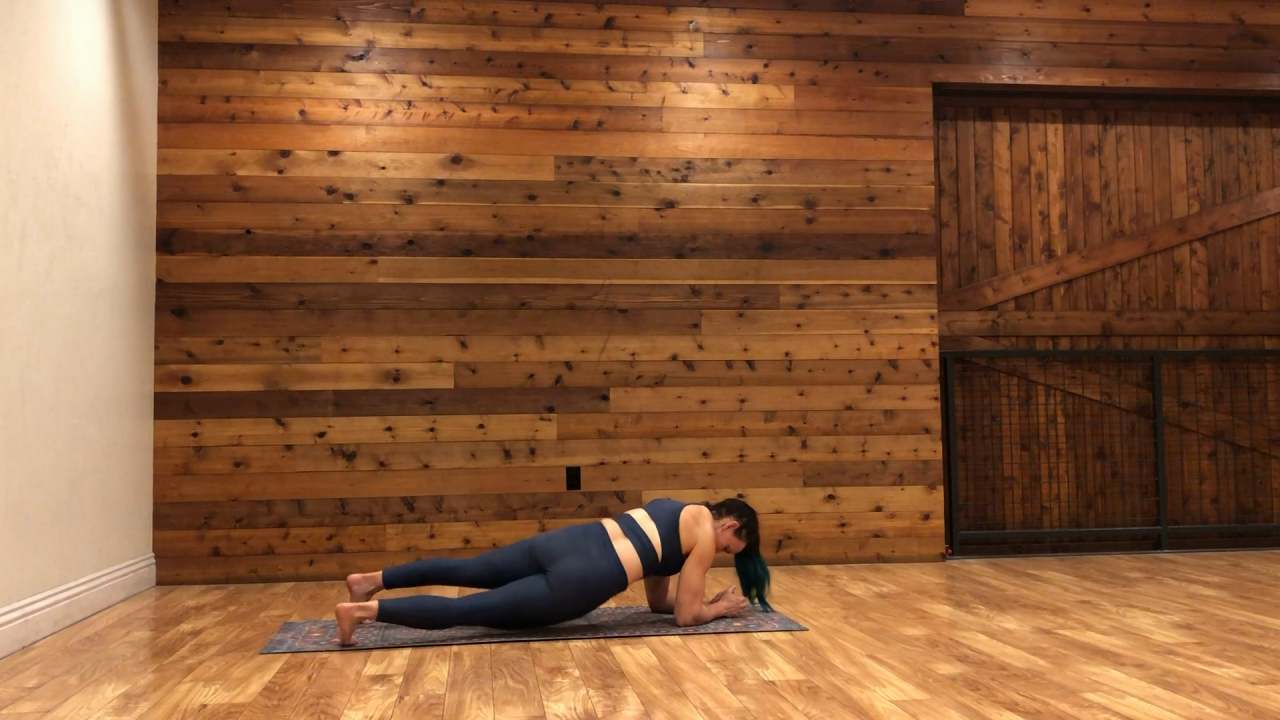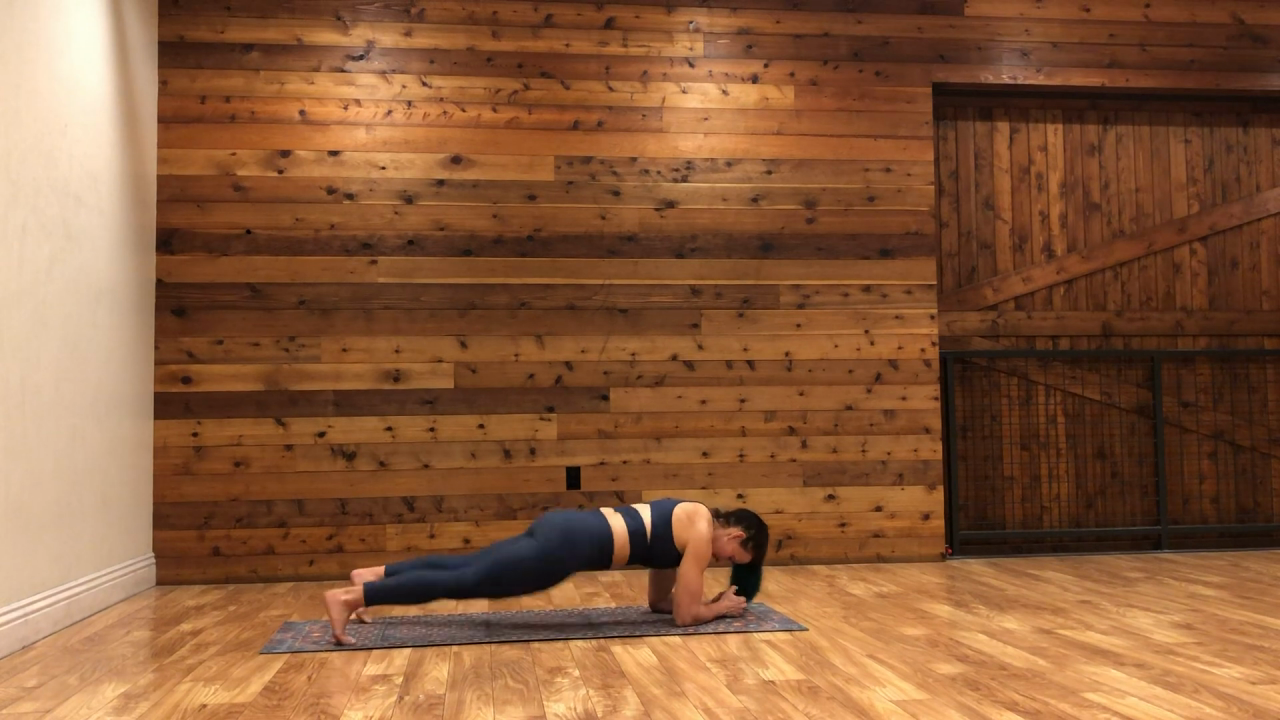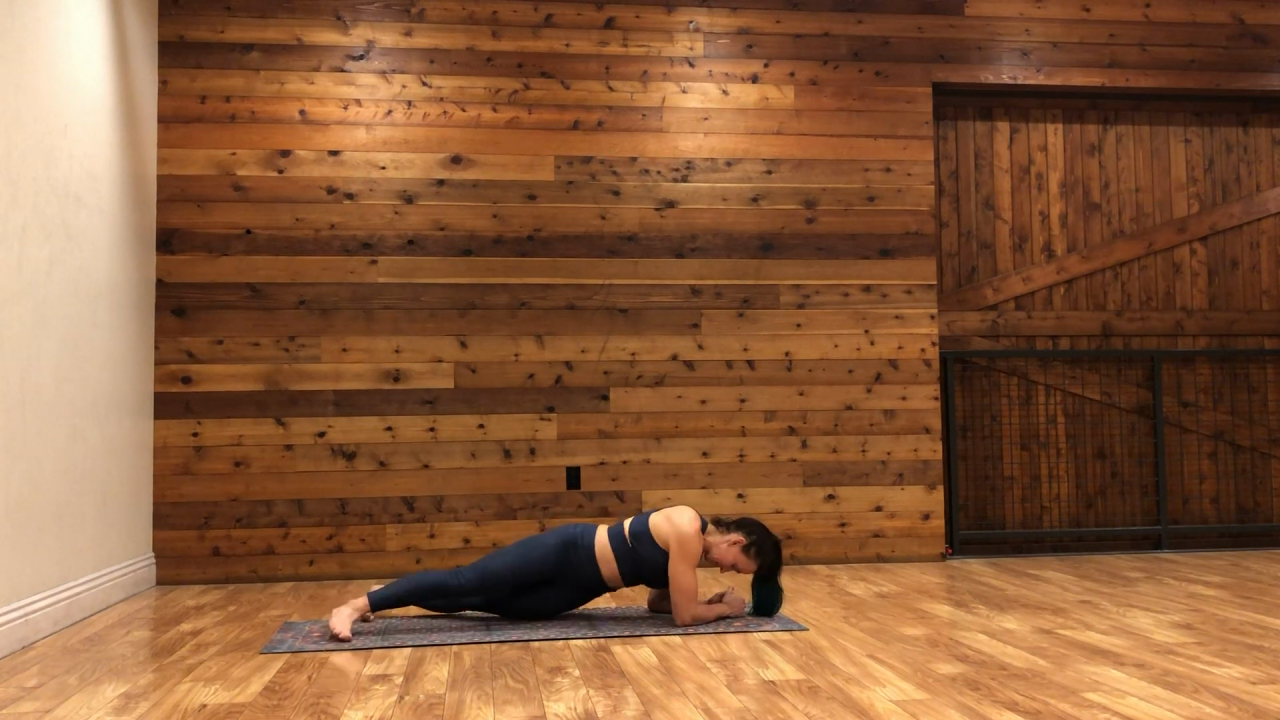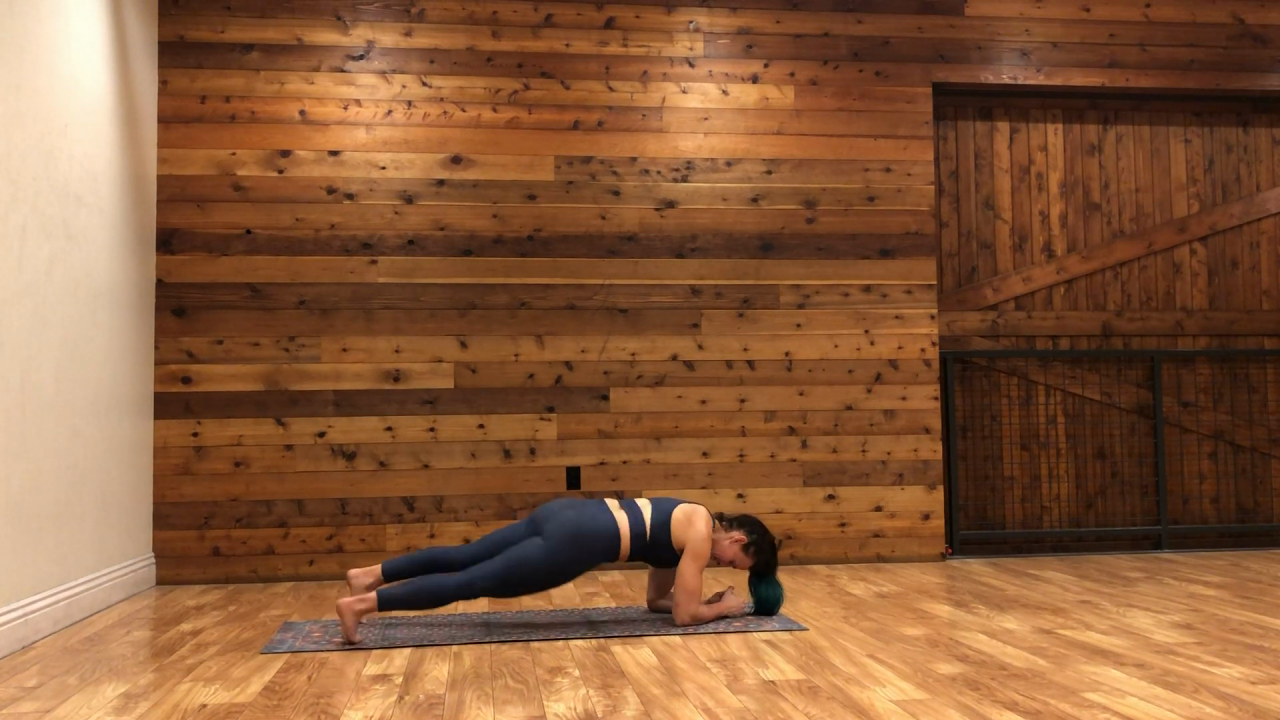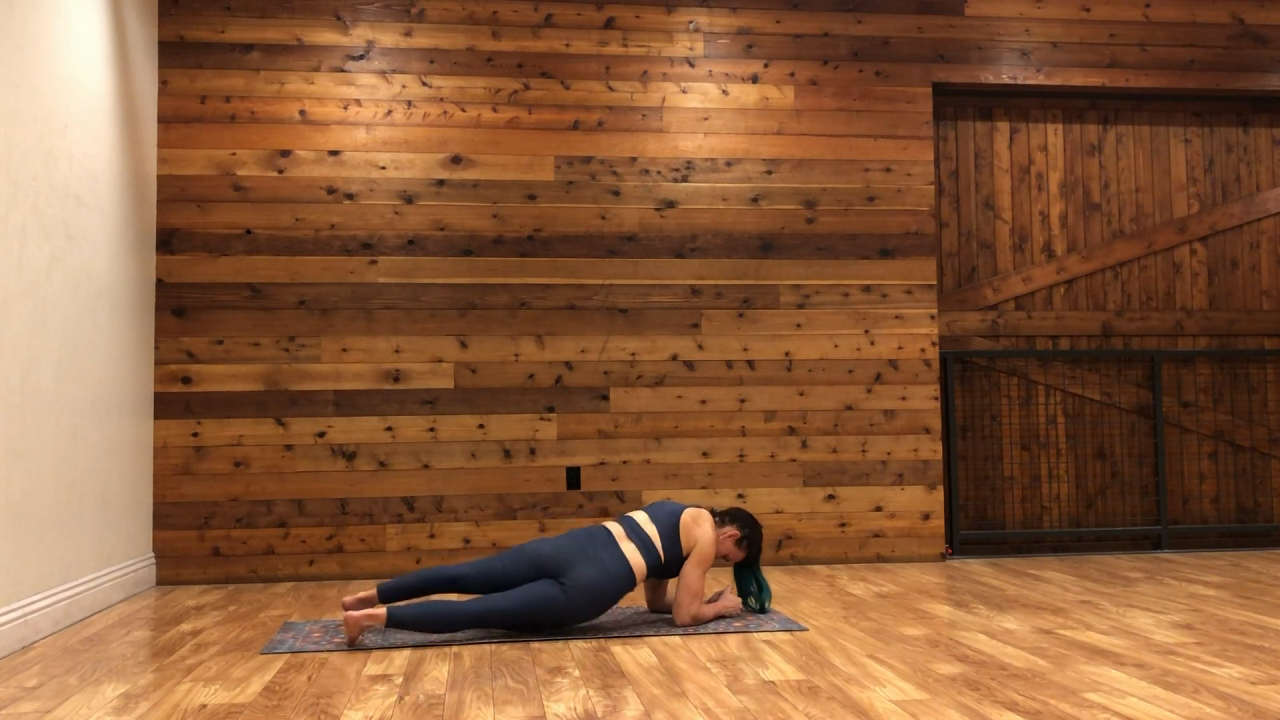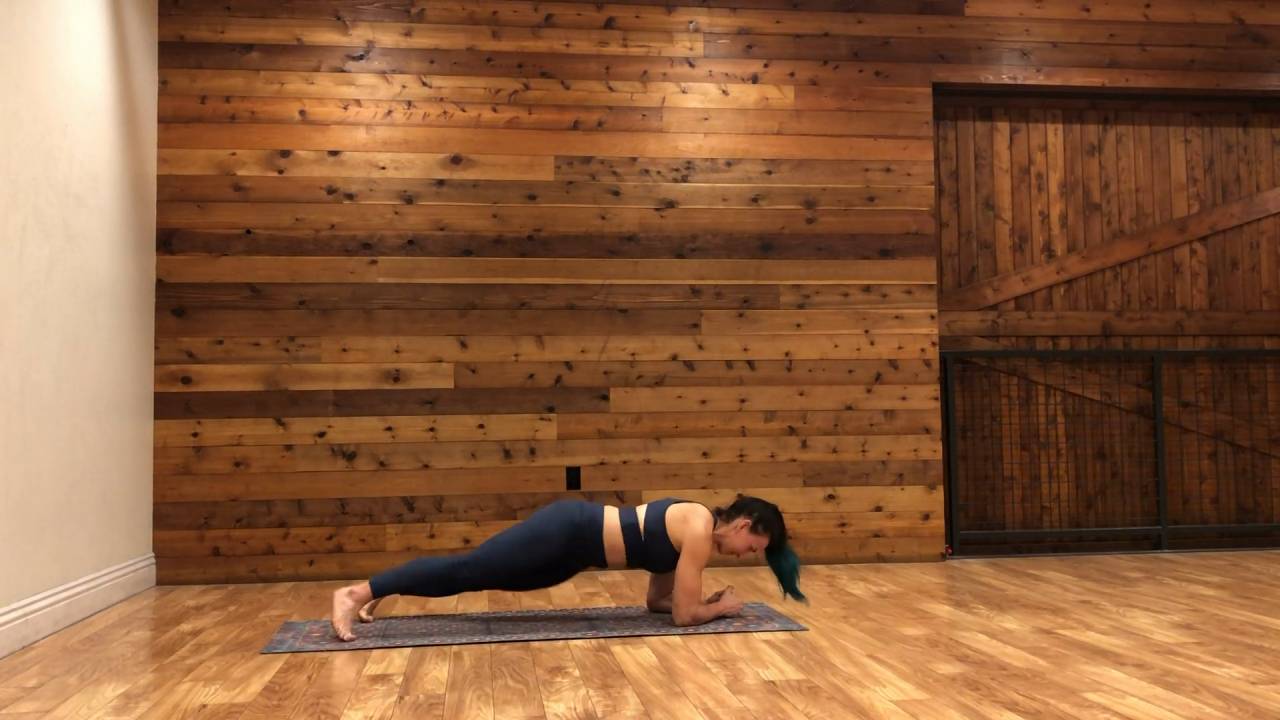
dt=0.5s
person 1, frame 1
left shoulder: (678, 515)
right shoulder: (704, 531)
left elbow: (659, 600)
right elbow: (686, 614)
left wrist: (706, 600)
right wrist: (721, 607)
left hip: (565, 541)
right hip: (579, 580)
left knee: (465, 571)
right knee: (467, 610)
left ankle: (370, 580)
right ankle: (365, 609)
person 1, frame 2
left shoulder: (686, 523)
right shoulder: (701, 533)
left elbow: (659, 601)
right elbow: (684, 615)
left wrist: (708, 601)
right wrist: (721, 607)
left hip: (567, 526)
right hip: (570, 544)
left knee: (463, 567)
right knee: (462, 582)
left ankle: (373, 575)
right ankle: (348, 597)
person 1, frame 3
left shoulder: (694, 542)
right shoulder: (686, 532)
left elbow: (660, 601)
right elbow: (684, 615)
left wrist: (712, 601)
right wrist: (724, 609)
right hip: (565, 553)
left knee: (477, 601)
right knee: (463, 583)
left ankle: (380, 597)
right ankle: (357, 604)
person 1, frame 4
left shoulder: (687, 520)
right shoulder: (702, 533)
left elbow: (657, 599)
right elbow: (683, 614)
left wrist: (706, 599)
right wrist: (723, 607)
left hip: (567, 513)
right hip: (578, 537)
left knee: (463, 558)
right knee: (470, 583)
left ankle: (370, 576)
right ankle: (361, 605)
person 1, frame 5
left shoulder: (675, 514)
right shoulder: (706, 536)
left elbow: (656, 600)
right elbow: (684, 615)
left wrist: (705, 599)
right wrist: (721, 607)
left hip: (569, 546)
right hip: (588, 585)
left knee: (463, 577)
right knee: (476, 611)
left ankle: (366, 597)
right ankle: (372, 617)
person 1, frame 6
left shoulder: (691, 527)
right shoulder: (699, 531)
left elbow: (658, 600)
right elbow: (684, 614)
left wrist: (707, 599)
right wrist: (721, 607)
left hip: (578, 545)
right hip: (569, 529)
left knee: (479, 578)
right knee: (465, 570)
left ankle: (375, 592)
right ankle: (356, 593)
